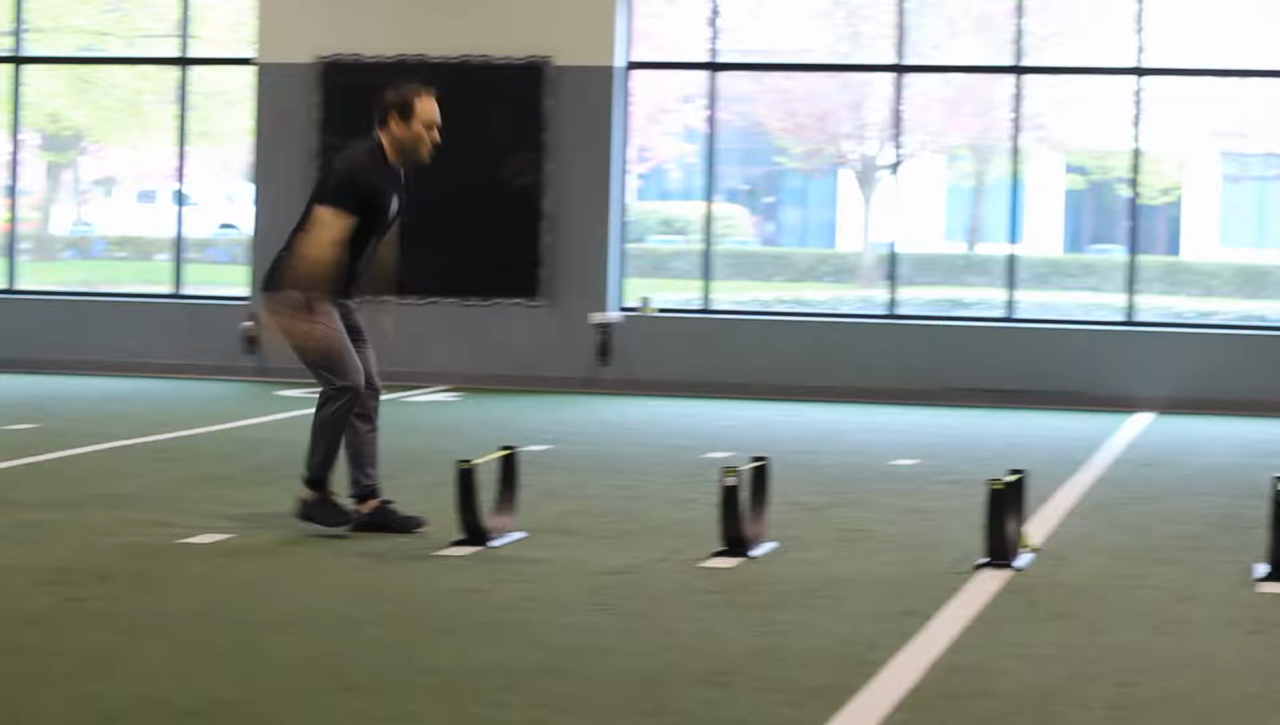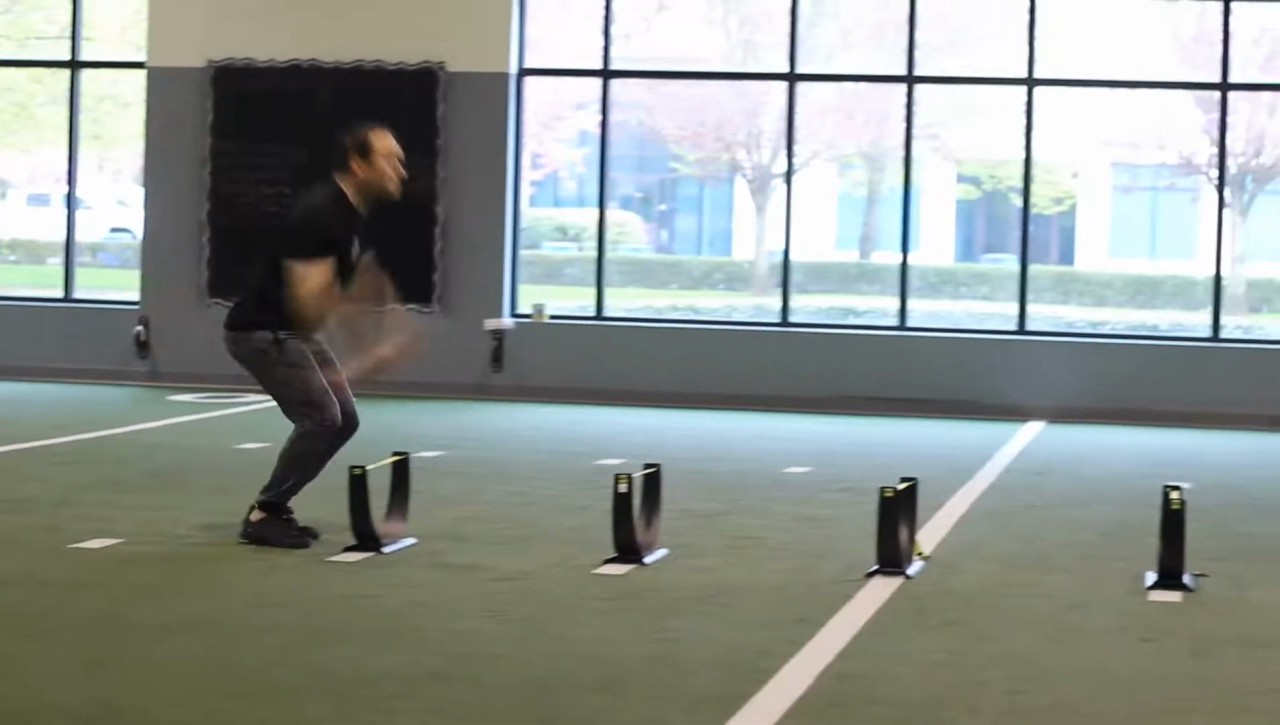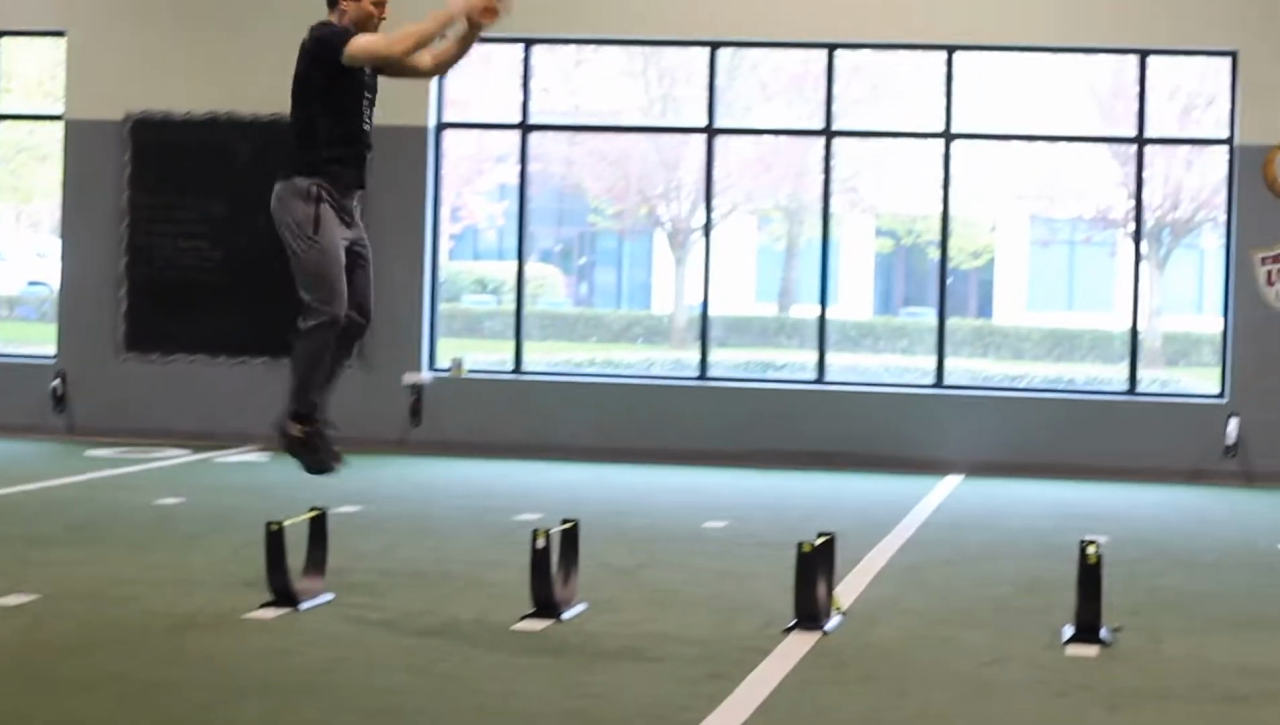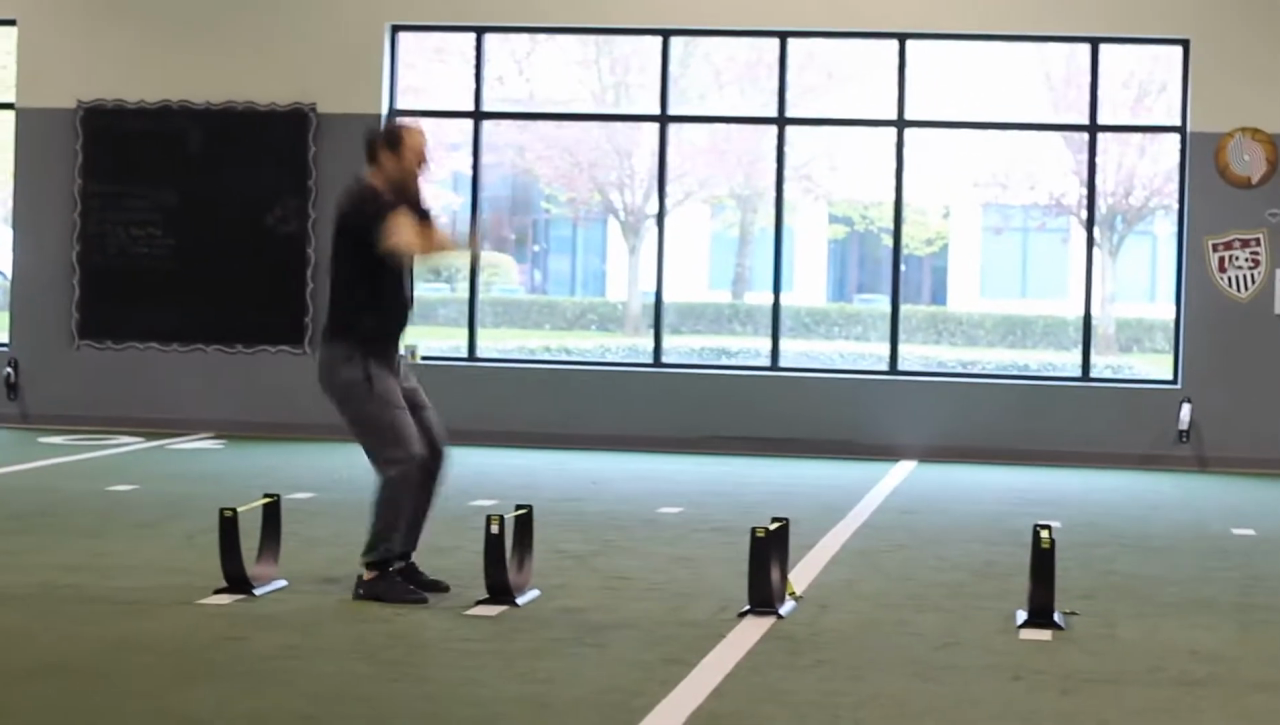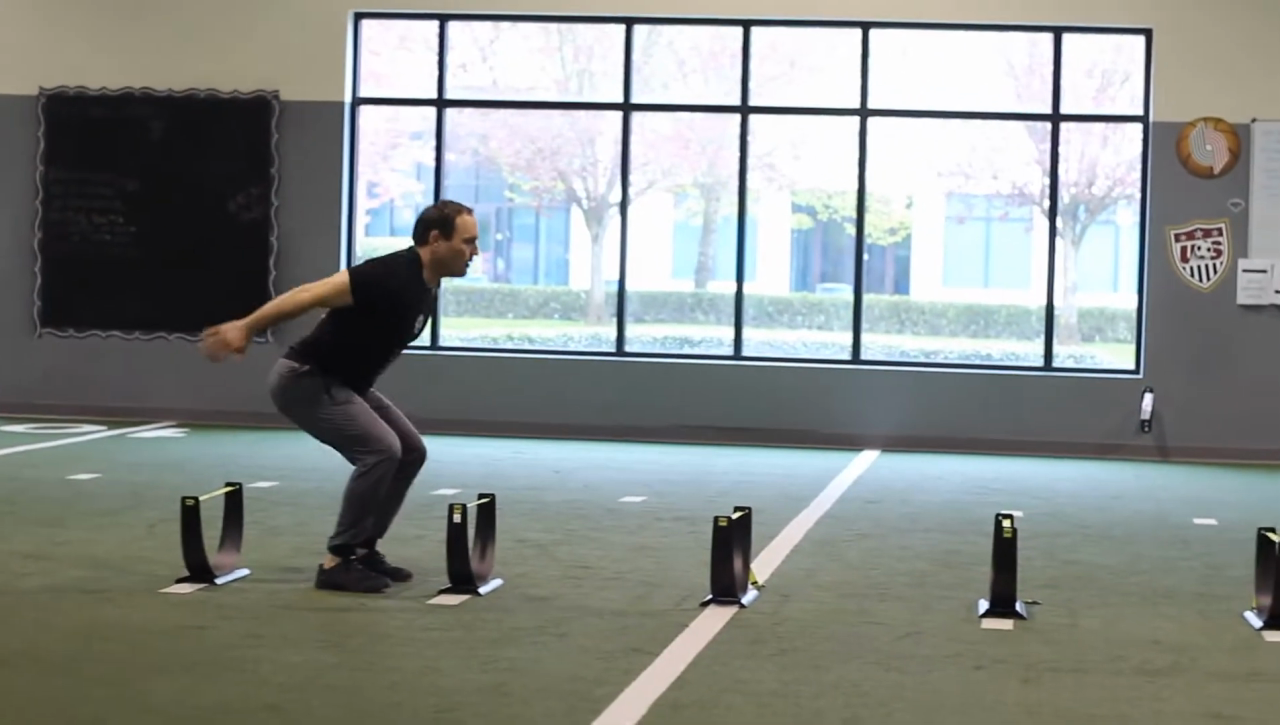
dt=0.4s
person 1, frame 1
left shoulder: (392, 172)
right shoulder: (358, 169)
left elbow: (380, 242)
right elbow: (322, 241)
right wrist: (299, 313)
left hip: (330, 294)
right hip: (297, 292)
left knee: (365, 388)
right knee: (346, 384)
left ankle: (367, 501)
right ankle: (317, 491)
person 1, frame 2
left shoulder: (347, 208)
right shoulder: (320, 215)
left elbow: (361, 280)
right elbow: (308, 297)
right wrist: (359, 349)
left hip: (292, 332)
right hip: (262, 333)
left knee: (344, 420)
right knee: (323, 418)
left ankle: (276, 506)
right ankle: (265, 516)
person 1, frame 3
left shoulder: (357, 50)
right shoulder: (324, 40)
left elbow: (430, 65)
right elbow: (394, 49)
left hip: (345, 203)
right hip: (308, 198)
left knee: (354, 320)
right knee: (326, 315)
left ankle: (306, 415)
right ankle: (299, 424)
person 1, frame 4
left shoulder: (398, 201)
right shoulder: (364, 203)
left elbow: (431, 234)
right elbow: (408, 243)
left hip: (383, 356)
right hip: (353, 358)
left knee: (429, 453)
right knee: (404, 457)
left ankle: (395, 562)
right ankle: (375, 573)
person 1, frame 5
left shoulder: (427, 287)
right shoulder: (392, 275)
right elbow: (312, 293)
right wrist: (245, 328)
left hip: (344, 380)
right hip: (306, 380)
left knee: (410, 451)
right knee: (381, 451)
left ankle: (363, 549)
right ankle: (339, 559)
